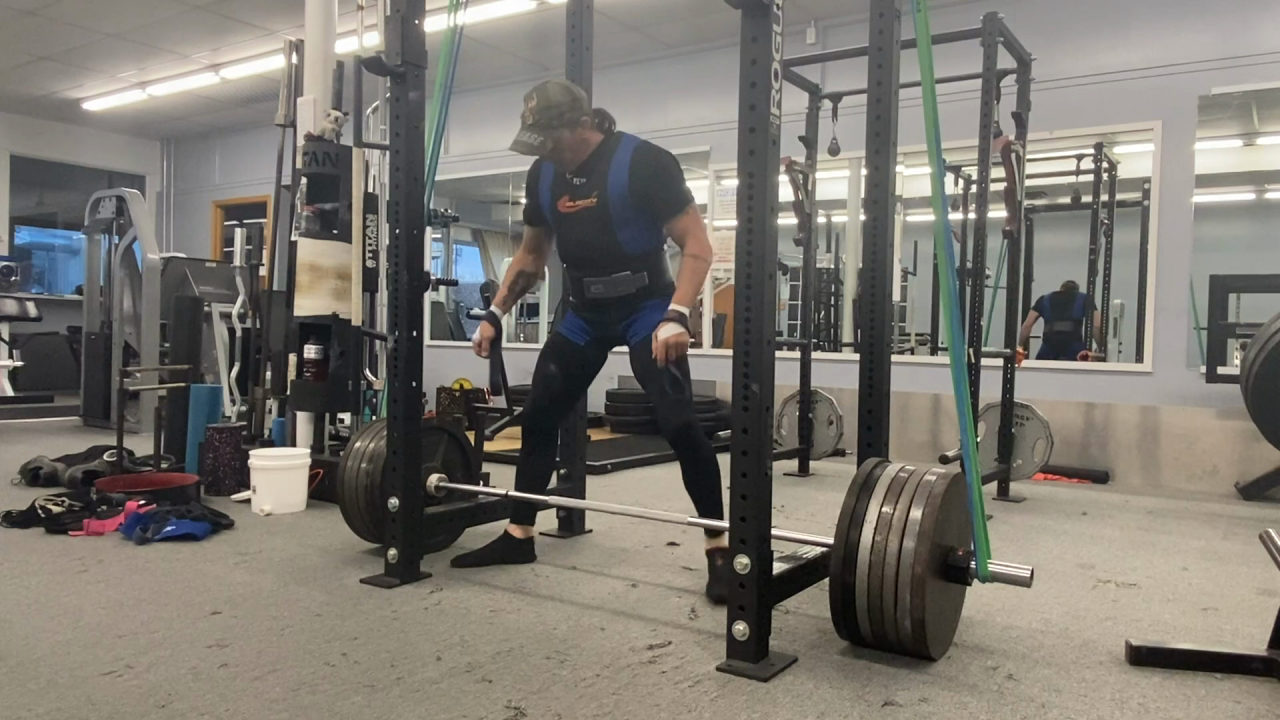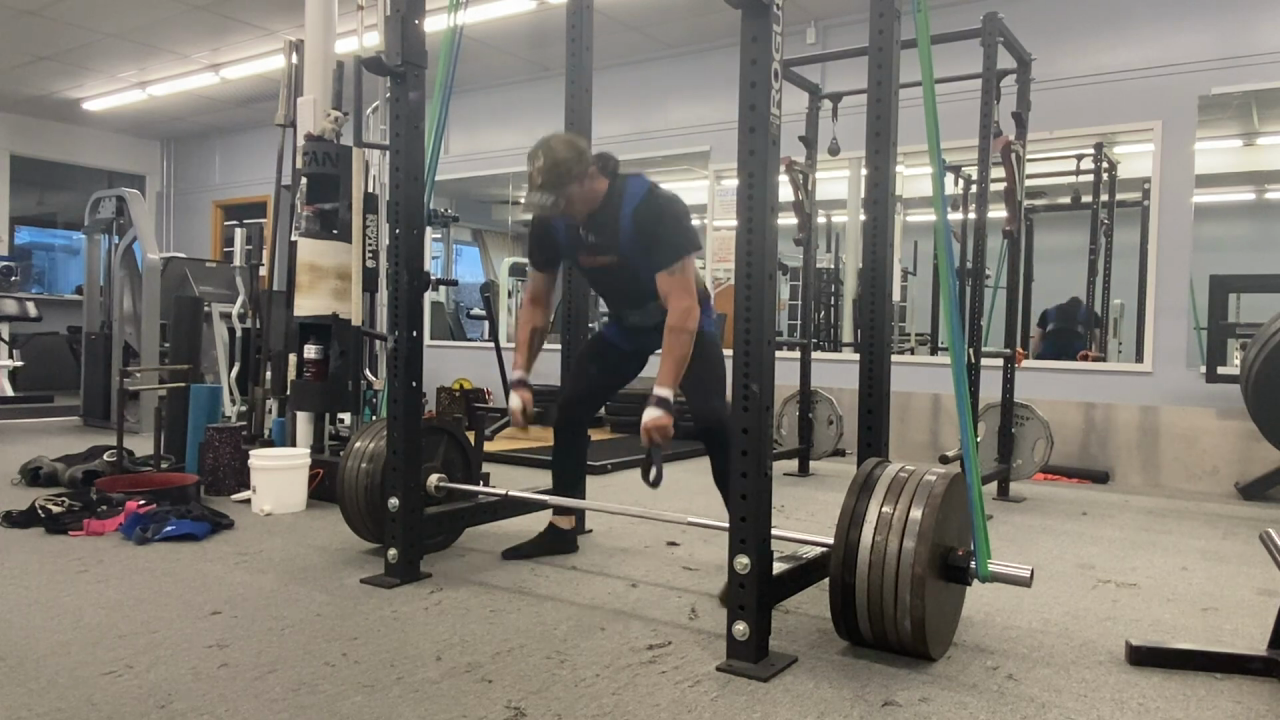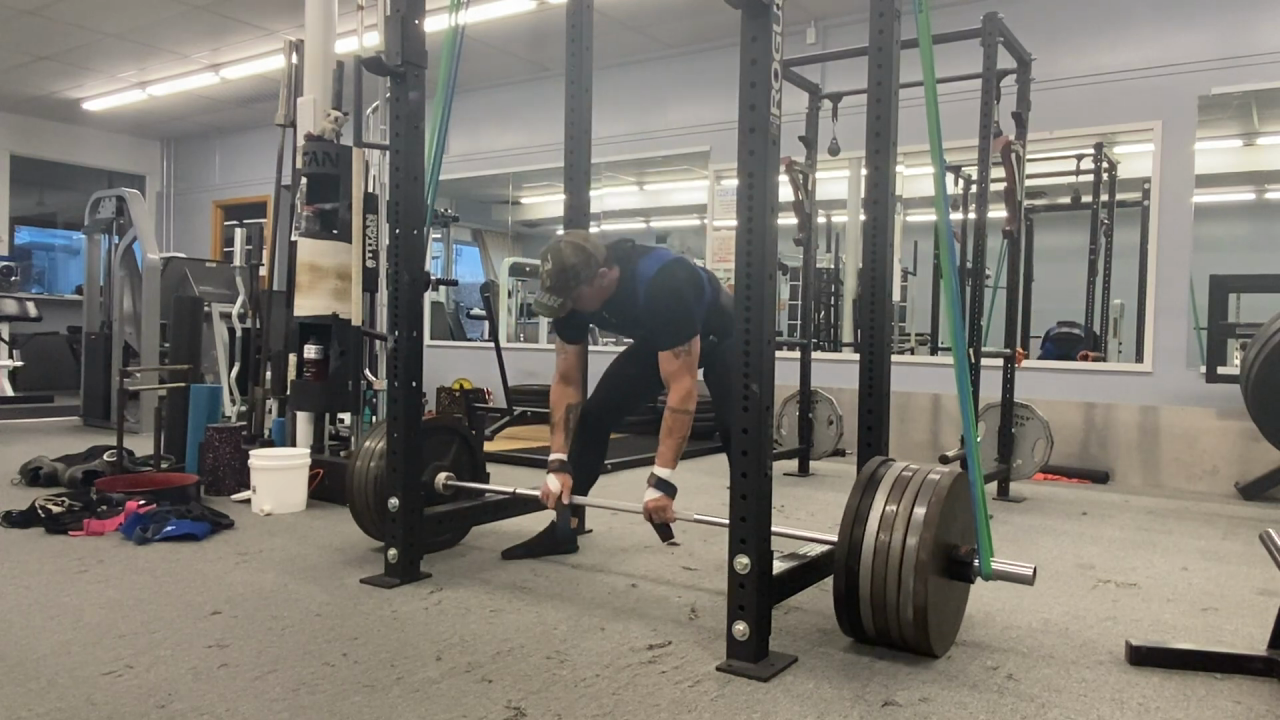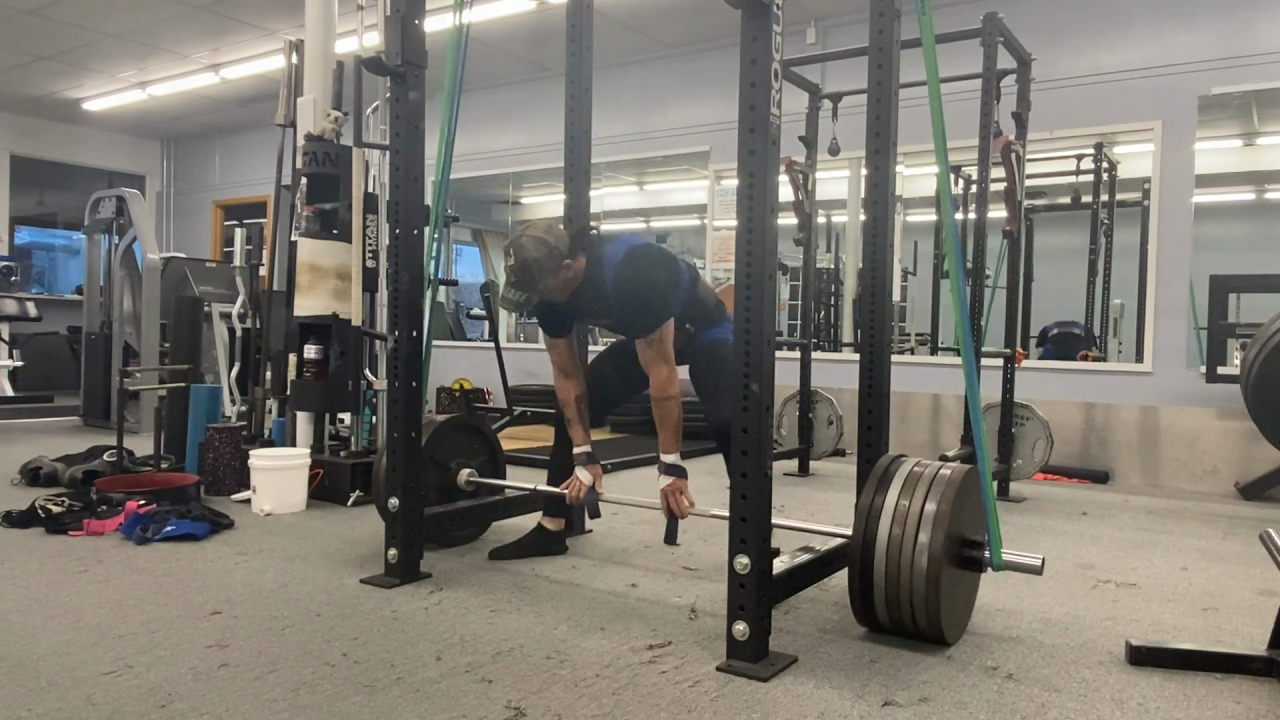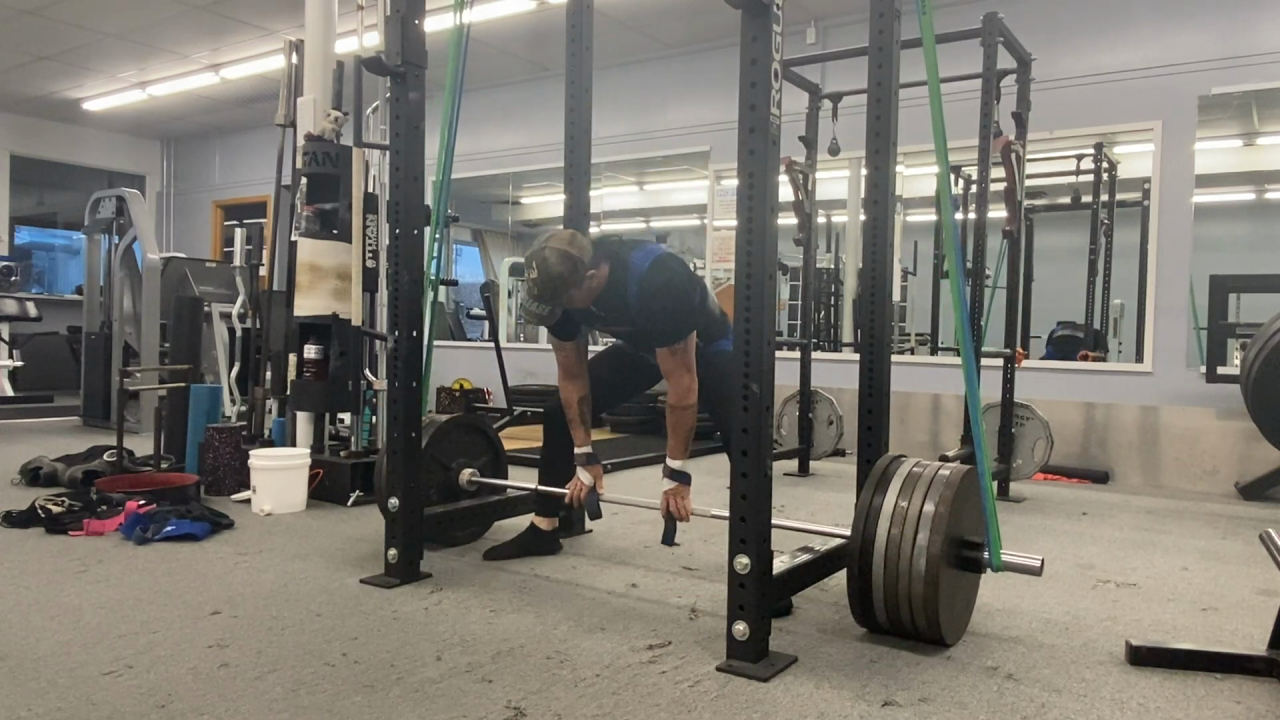
dt=0.7s
person 1, frame 1
left shoulder: (644, 163)
right shoulder: (542, 176)
left elbow: (695, 243)
right elbow: (530, 255)
left wrist: (676, 315)
right wrist: (494, 314)
left hip: (645, 308)
right hip: (584, 313)
left knee: (678, 422)
right knee: (537, 416)
left ankle: (720, 550)
right ankle: (518, 535)
person 1, frame 2
left shoulder: (651, 209)
right shoulder: (551, 217)
left elbow: (684, 311)
right elbow: (535, 301)
left wrist: (662, 399)
right wrist: (520, 379)
left hip: (684, 318)
right hip: (625, 323)
left knee: (712, 421)
right knee: (569, 409)
right ankle: (562, 528)
person 1, frame 3
left shoulder: (664, 283)
right shoulder: (571, 294)
left elbow: (682, 387)
right elbow: (567, 381)
left wrist: (662, 481)
right wrist: (558, 464)
left hip: (719, 336)
right hip: (656, 341)
right knee: (595, 413)
right ankle: (565, 527)
person 1, frame 4
left shoulder: (634, 271)
right shoulder: (548, 290)
left elbow: (662, 374)
right elbow: (567, 375)
left wrist: (670, 467)
right wrist: (583, 457)
left hip: (703, 330)
right hip: (639, 339)
left knee: (726, 422)
right knee: (571, 415)
right ankle: (550, 530)
person 1, frame 5
left shoulder: (658, 279)
right shoulder: (559, 286)
left elbow: (682, 383)
right elbow: (571, 375)
left wrist: (675, 474)
right wrist: (584, 458)
left hip: (705, 345)
right hip: (637, 346)
right knee: (559, 414)
right ankle: (543, 529)
